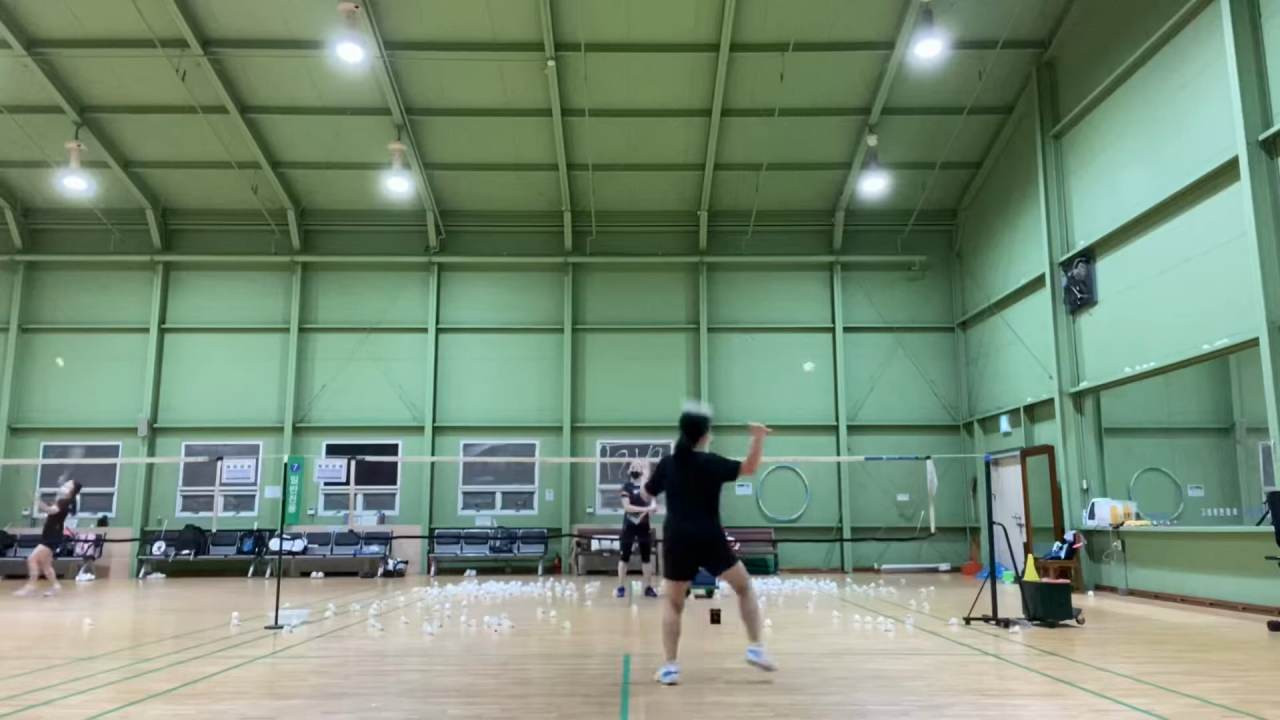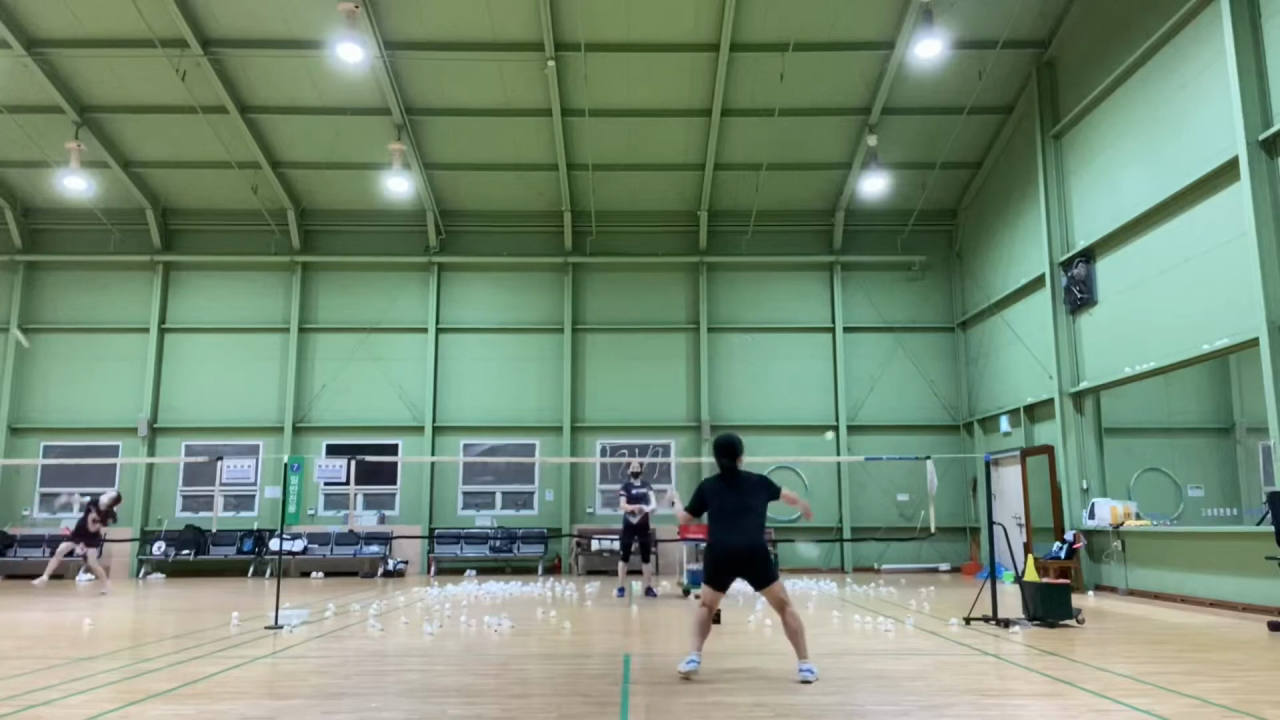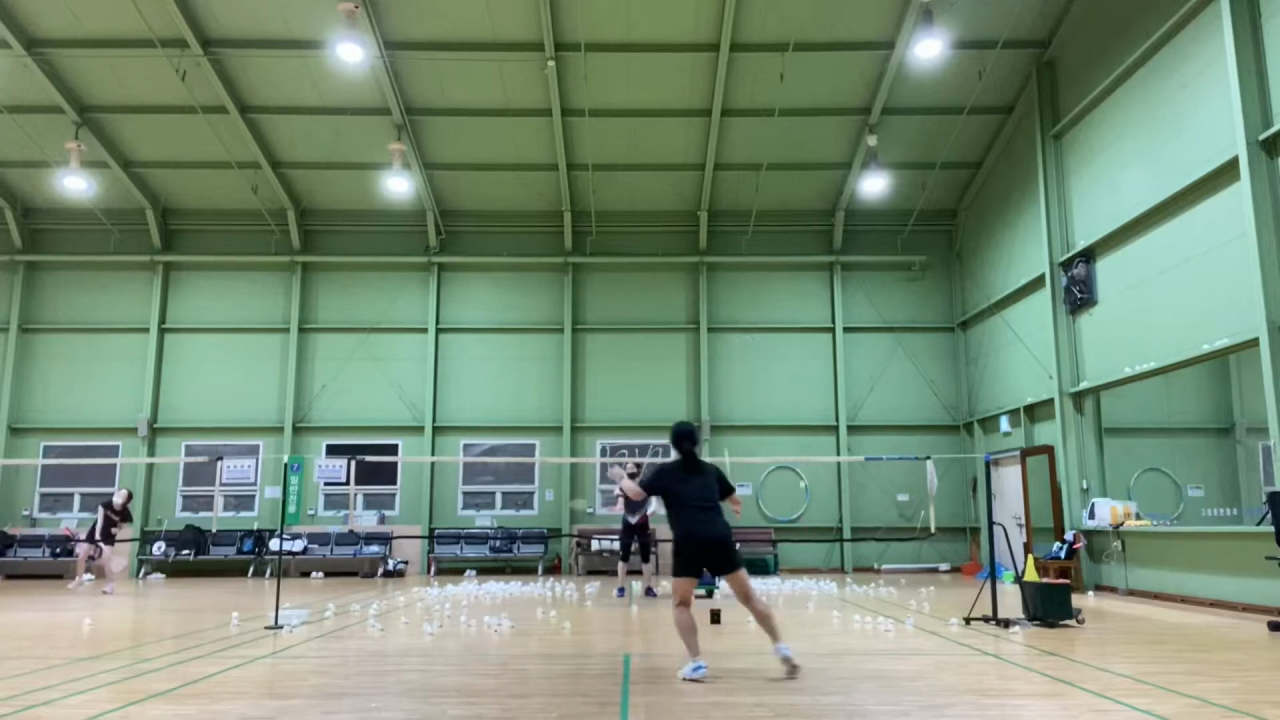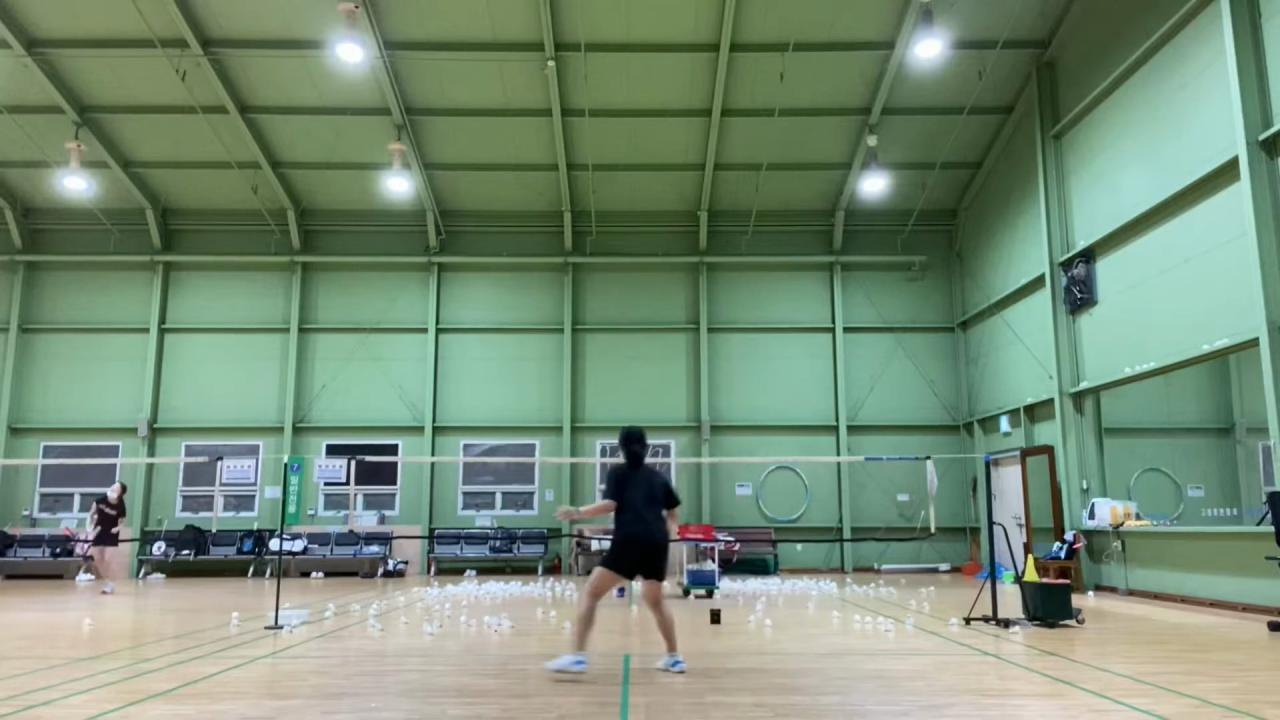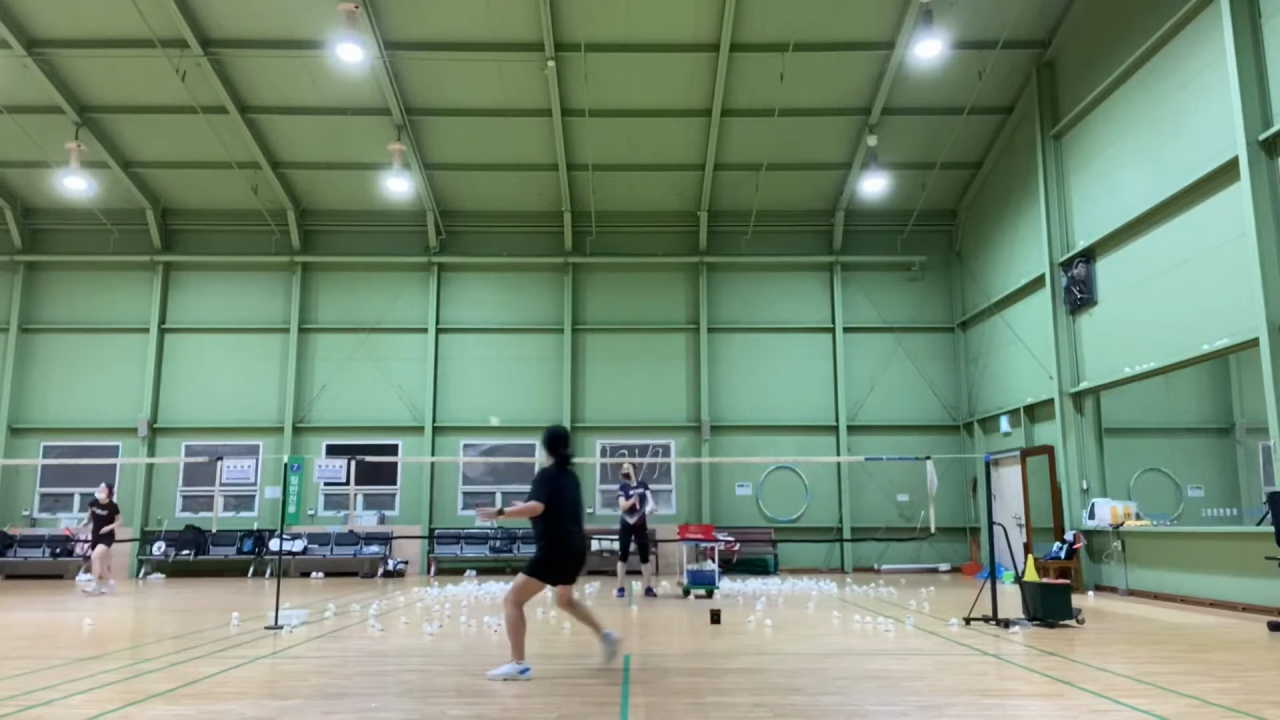
dt=0.3s
person 1, frame 1
left shoulder: (666, 465)
right shoulder: (711, 463)
left elbow: (647, 494)
right elbow: (748, 469)
right wrist: (757, 437)
left hip: (676, 541)
right hip: (710, 539)
left knee: (673, 605)
right knee: (744, 589)
left ankle: (670, 666)
right ankle: (755, 648)
person 1, frame 2
left shoulder: (708, 486)
right shoulder: (757, 482)
left elbow: (685, 518)
right elbow: (784, 495)
left wrist: (674, 499)
right wrist: (803, 505)
left hip: (719, 553)
right hip: (754, 552)
left knee: (706, 607)
right knee: (784, 606)
left ankle: (694, 657)
right ankle: (804, 665)
person 1, frame 3
left shoulder: (664, 471)
right shoulder: (711, 470)
left elbow: (636, 494)
right elbow: (735, 503)
left wrist: (621, 478)
right wrist: (736, 506)
left hip: (690, 543)
right hip: (721, 538)
left knee: (680, 605)
right knee: (749, 597)
left ankle: (696, 662)
right ankle: (781, 648)
person 1, frame 4
left shoulder: (617, 472)
right shoulder: (657, 476)
left elbow: (608, 505)
right elbow: (674, 514)
left wrist: (577, 512)
right wrist: (666, 529)
left hip: (628, 542)
right hip: (658, 543)
left knee: (590, 595)
right knee: (655, 602)
left ankle: (577, 657)
right ankle: (674, 658)
person 1, frame 5
left shoulder: (546, 474)
right shoulder: (570, 476)
left elbow: (537, 508)
left wrist: (501, 512)
right wrist: (522, 507)
left hip: (554, 551)
right hip: (576, 548)
left knee: (512, 601)
right knee: (564, 600)
left ankle: (518, 665)
right ankle: (605, 635)
